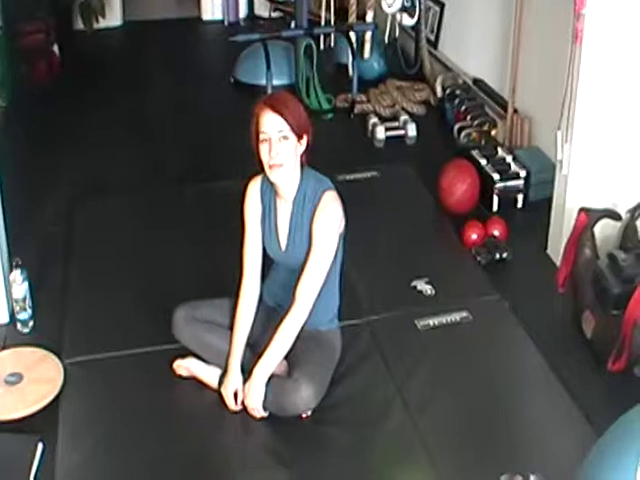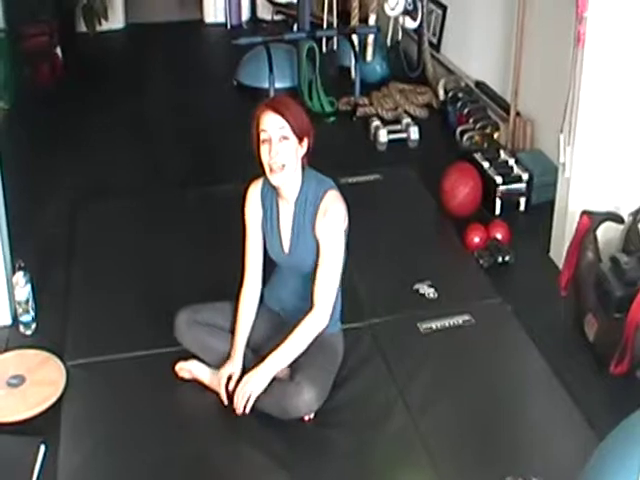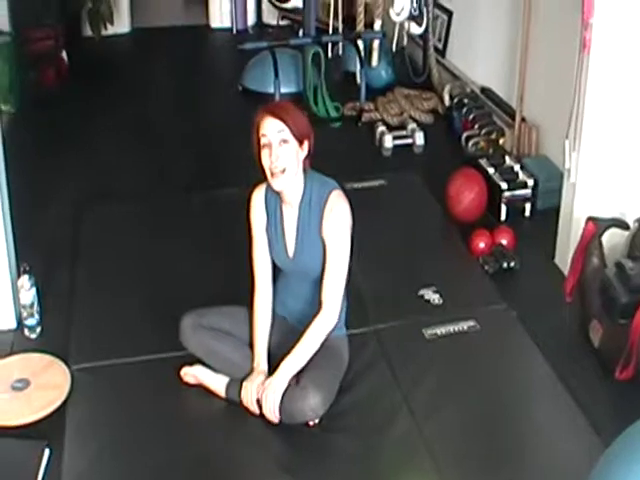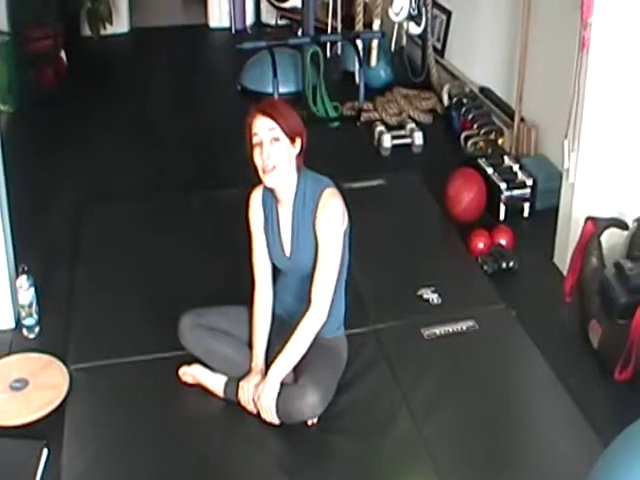
dt=0.3s
person 1, frame 1
left shoulder: (325, 204)
right shoulder: (257, 191)
left elbow: (302, 307)
right elbow: (250, 283)
left wrist: (257, 377)
right wrist: (234, 364)
left hip: (315, 328)
right hip: (270, 310)
left knee: (302, 395)
right knee: (184, 319)
left ankle: (213, 375)
right ankle: (280, 369)
person 1, frame 2
left shoulder: (328, 204)
right shoulder: (257, 193)
left elbow: (321, 311)
right elbow: (250, 281)
left wrist: (263, 373)
right wrist: (235, 355)
left hip: (315, 332)
right hip: (271, 314)
left knee: (305, 399)
right knee: (186, 323)
right ankle: (283, 377)
person 1, frame 3
left shoulder: (332, 204)
right shoulder: (261, 199)
left elbow: (331, 310)
right elbow: (262, 288)
left wrist: (279, 377)
right wrist: (259, 367)
left hip: (321, 336)
right hip: (278, 320)
left knee: (309, 404)
right knee: (191, 326)
left ankle: (222, 383)
right ankle: (292, 382)
person 1, frame 4
left shoulder: (327, 203)
right shoulder: (259, 199)
left elbow: (319, 308)
right elbow: (263, 288)
left wrist: (272, 378)
right wrist: (258, 368)
left hip: (321, 336)
right hip: (278, 320)
left knee: (308, 402)
right knee: (190, 326)
left ankle: (219, 382)
right ankle: (289, 378)
